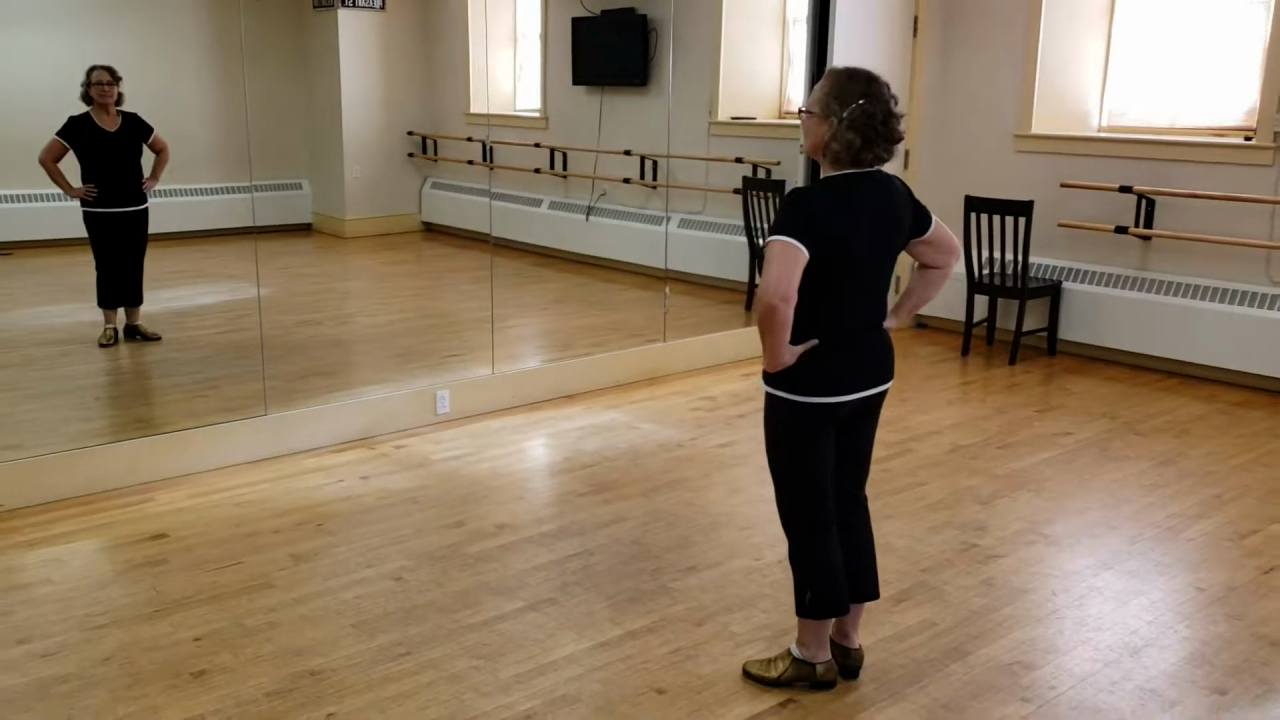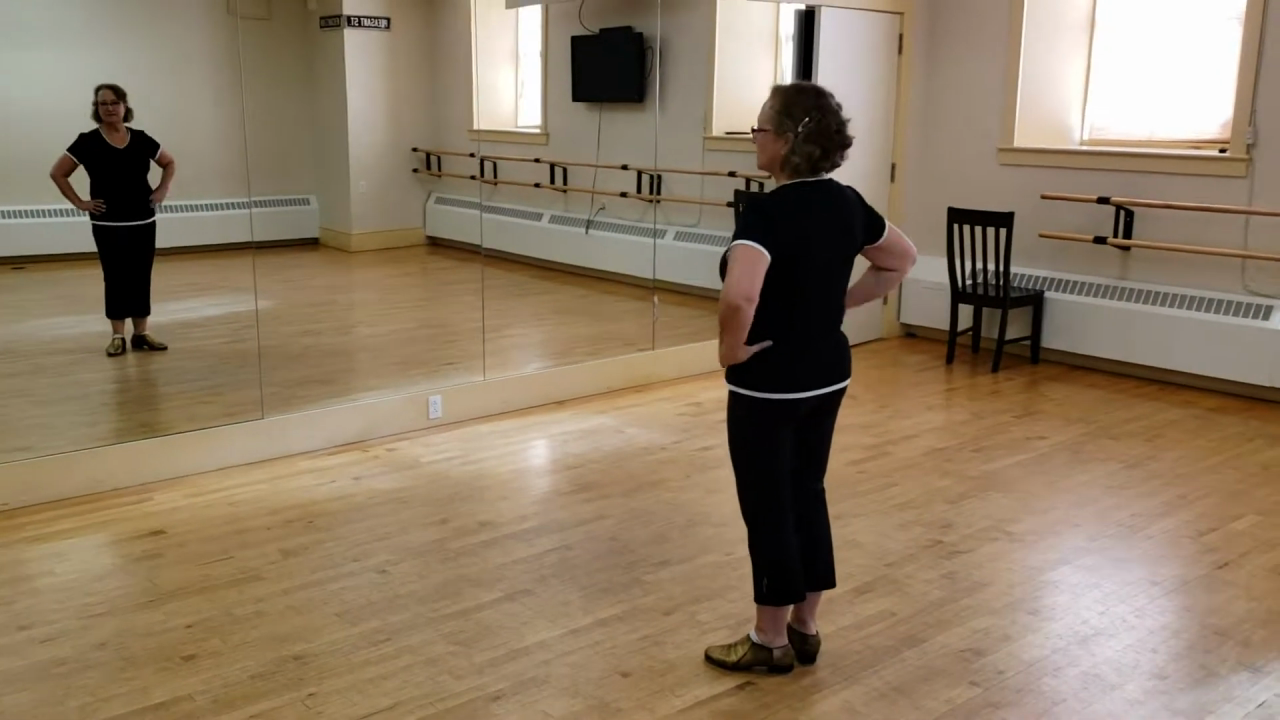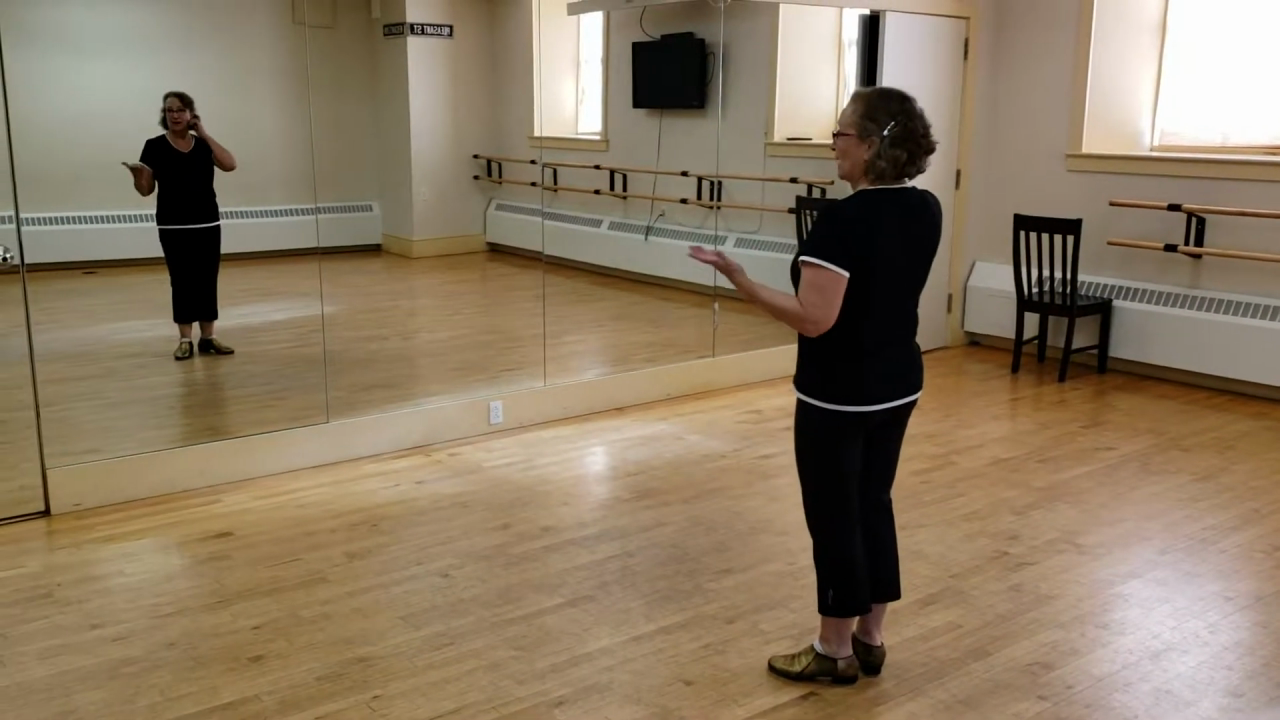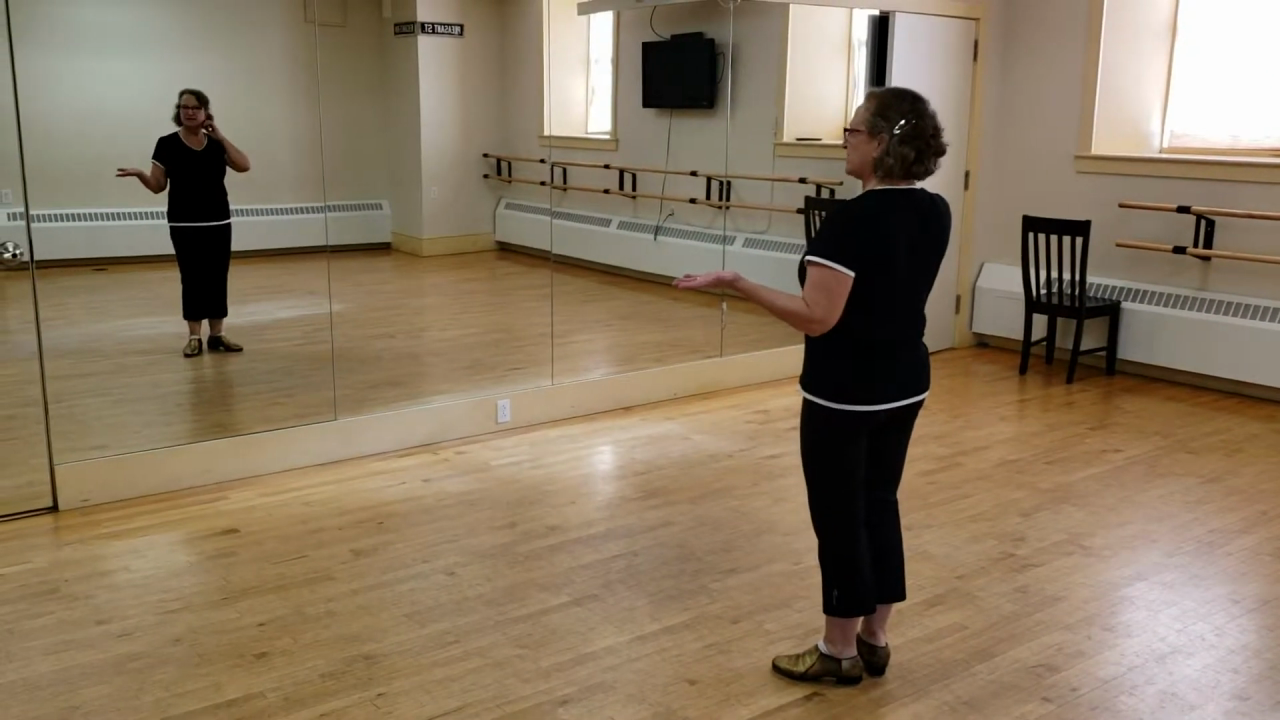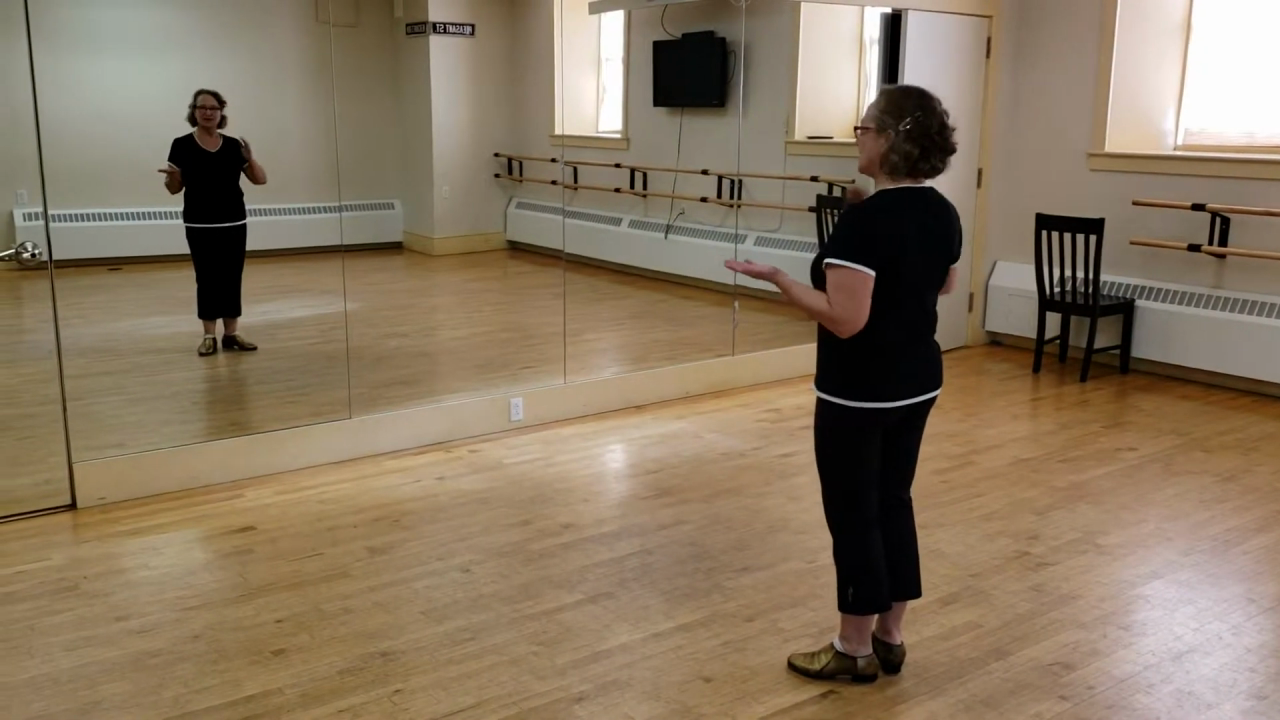
dt=1s
person 1, frame 1
left shoulder: (808, 205)
right shoulder: (892, 195)
left elbow: (776, 296)
right elbow: (945, 255)
left wrist: (776, 355)
left hip: (809, 385)
right hip: (870, 374)
left knee: (808, 515)
right knee: (849, 501)
left ankle: (813, 655)
right ankle: (848, 641)
person 1, frame 2
left shoulder: (766, 211)
right shoulder: (844, 202)
left elbow: (740, 297)
right elbow: (901, 259)
left wrist: (731, 350)
left hip: (769, 384)
right hip: (828, 374)
left knee: (768, 507)
right knee: (807, 494)
left ankle: (770, 641)
right ankle: (805, 628)
person 1, frame 3
left shoulder: (844, 220)
right shoulder: (926, 210)
left elbow: (813, 317)
left wrist: (737, 275)
left hip: (839, 394)
right hip: (899, 384)
left knee: (834, 517)
right knee: (874, 506)
left ankle: (835, 651)
right ankle: (870, 640)
person 1, frame 4
left shoulder: (853, 220)
right shoulder: (935, 213)
left elbow: (816, 315)
left wrist: (736, 282)
left hip: (844, 394)
right hip: (905, 385)
left knee: (839, 517)
right knee: (879, 506)
left ankle: (839, 652)
right ankle: (875, 640)
person 1, frame 5
left shoulder: (864, 220)
right shoulder: (942, 214)
left elbow: (844, 319)
left wrist: (775, 276)
left hip: (857, 393)
right hip: (918, 384)
left knee: (853, 516)
right knee: (893, 503)
left ankle: (855, 650)
right ankle: (890, 639)
person 2, frame 1
left shoulder: (133, 122)
right shoulder: (78, 125)
left elbow: (163, 149)
right elbow: (46, 158)
left wrist: (154, 178)
right wrist: (70, 190)
left hip: (135, 208)
right hip: (99, 211)
left knee: (134, 266)
right knee: (107, 267)
left ankle: (134, 324)
right ankle: (110, 326)
person 2, frame 2
left shoulder: (141, 139)
right shoulder: (88, 142)
left elbow: (169, 162)
right elbow: (57, 172)
left wrist: (162, 189)
right wrist: (79, 202)
left hip: (143, 221)
right hip: (108, 224)
left knee: (141, 277)
right knee: (115, 278)
left ankle: (141, 333)
right ankle: (117, 336)
person 2, frame 3
left shoulder: (203, 145)
right shoulder: (154, 146)
left elbow: (230, 164)
right elbow: (145, 189)
left wrist: (204, 134)
right wrist: (137, 174)
left hip: (208, 224)
right hip: (173, 227)
left knee: (208, 280)
right knee: (182, 281)
left ankle: (208, 337)
right ankle: (185, 340)
person 2, frame 4
left shoulder: (216, 145)
right shoulder: (167, 144)
left elbow: (244, 166)
right elbow: (158, 185)
left wrist: (220, 137)
right wrist: (139, 174)
left hip: (218, 222)
right hip: (184, 224)
left knee: (218, 278)
right knee: (192, 279)
left ankle: (217, 334)
right ankle: (194, 337)
person 2, frame 5
left shoulder: (233, 146)
right shoulder: (182, 145)
left elbow: (260, 179)
right elbow: (175, 188)
left wrist: (249, 159)
right wrist: (171, 176)
left hip: (234, 223)
right hip: (200, 225)
left knee: (232, 278)
right knee: (207, 279)
left ankle: (231, 333)
right ankle: (209, 336)
